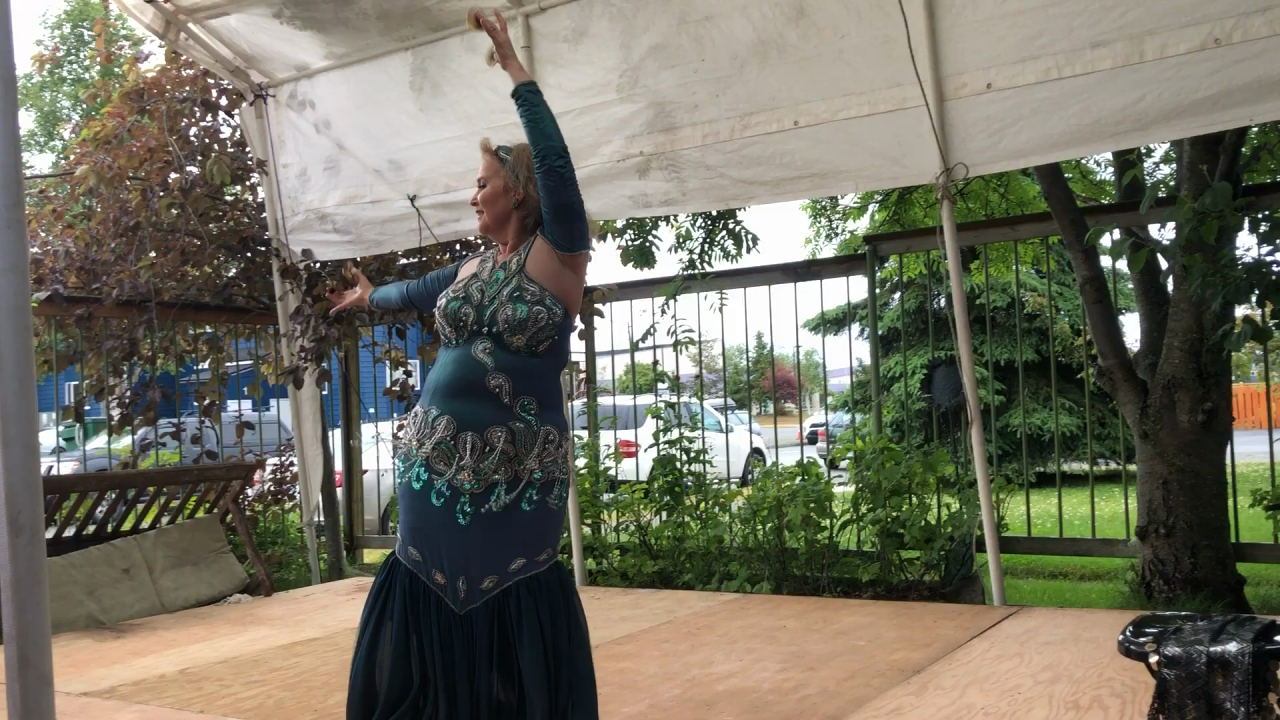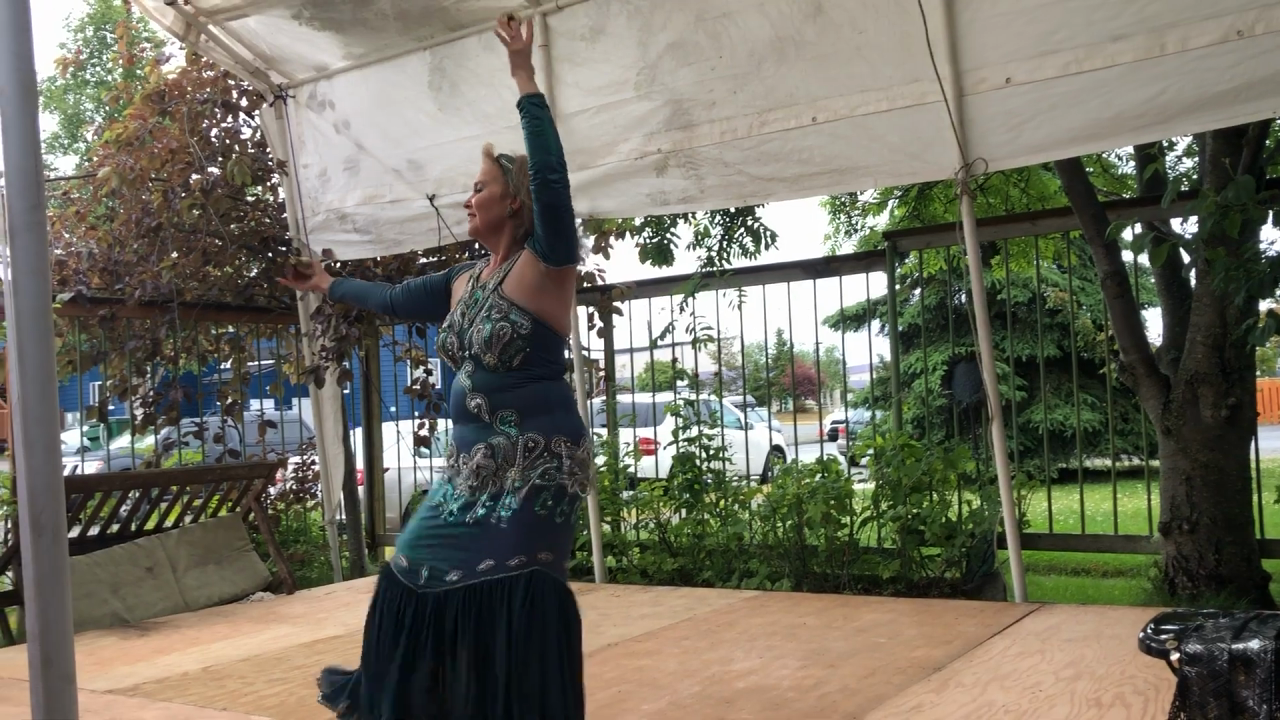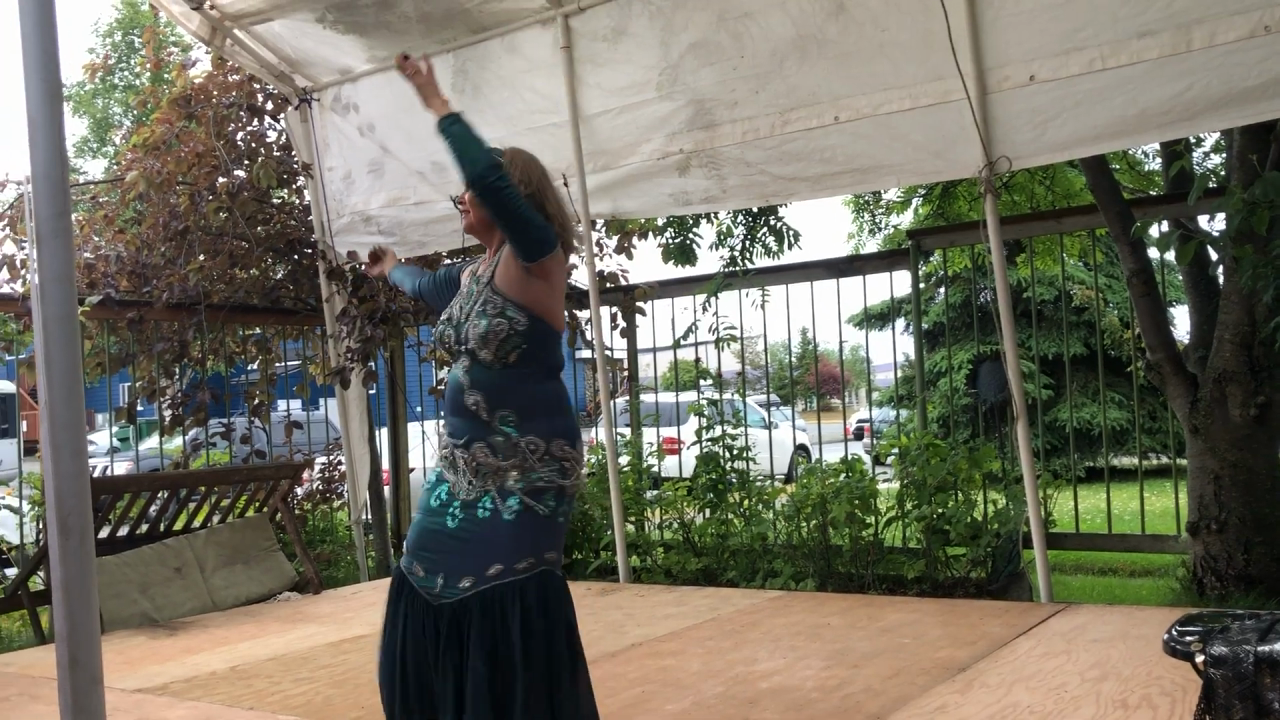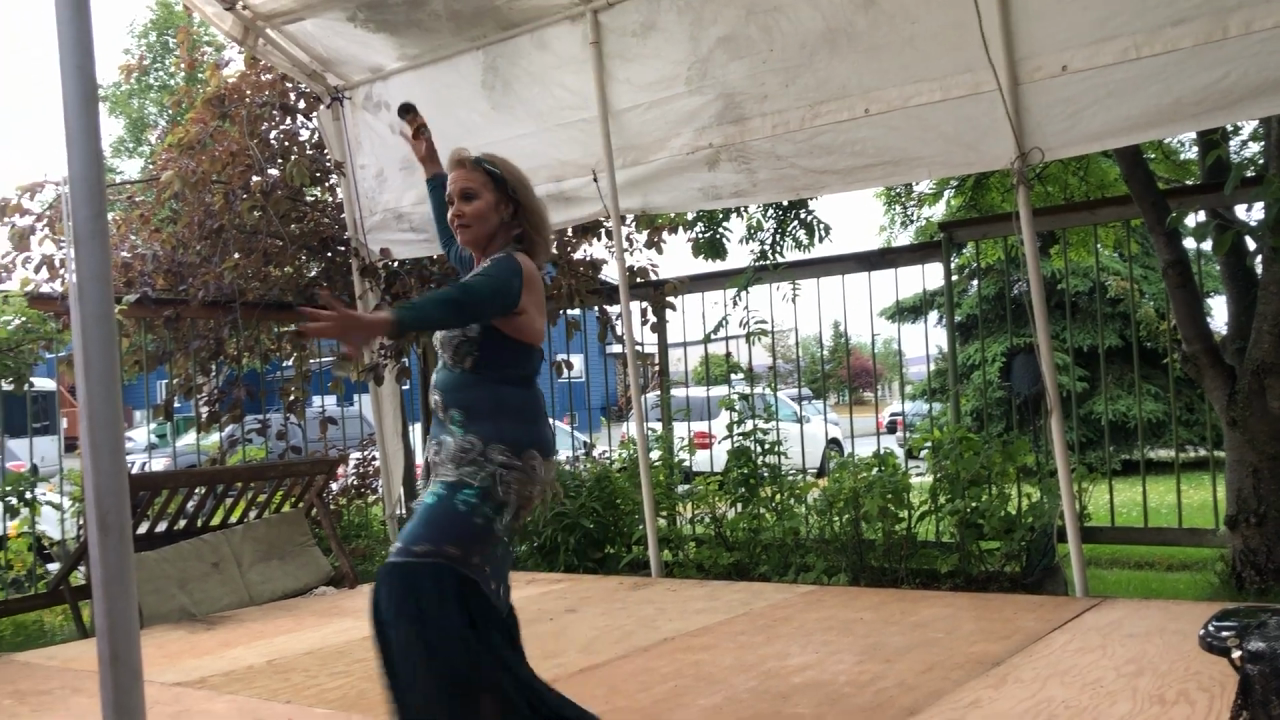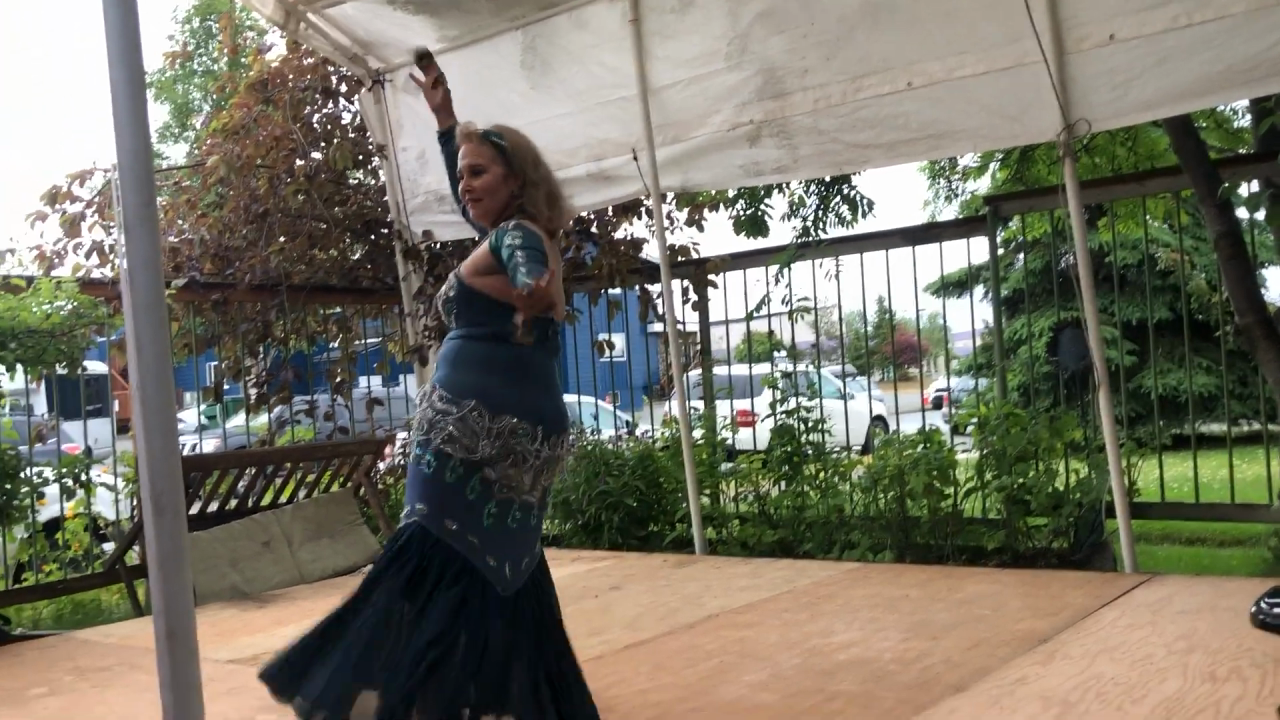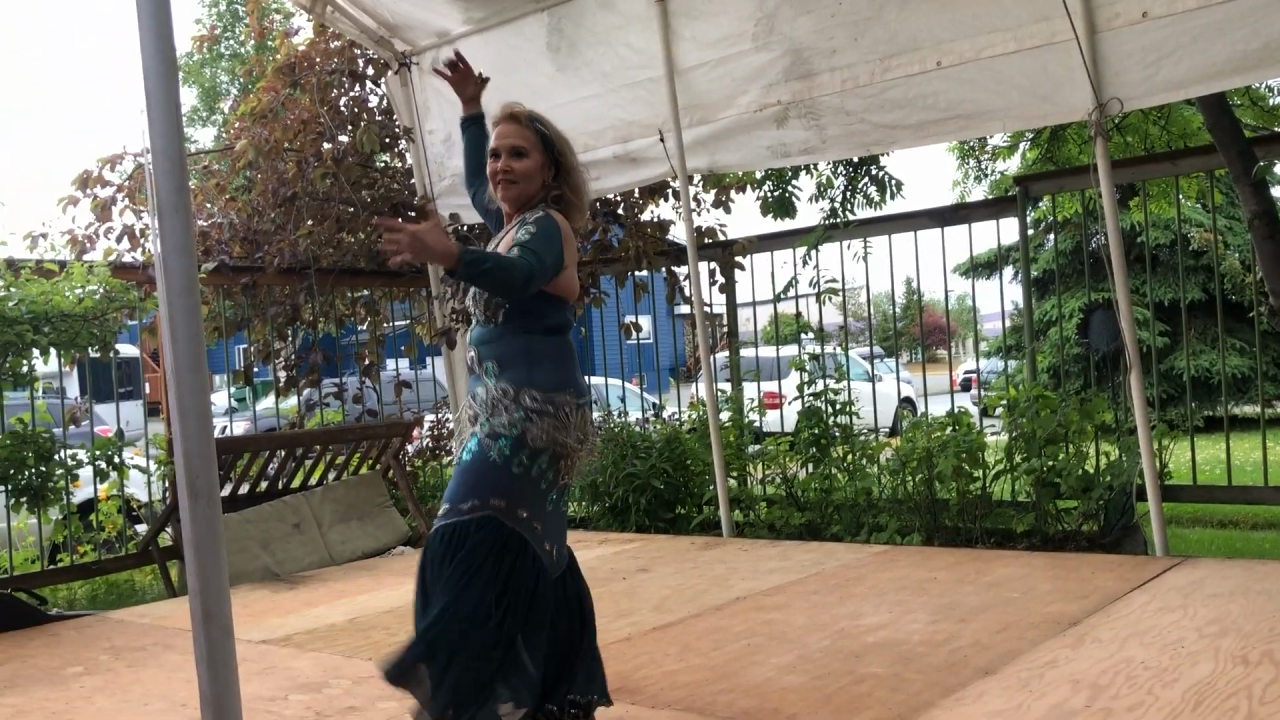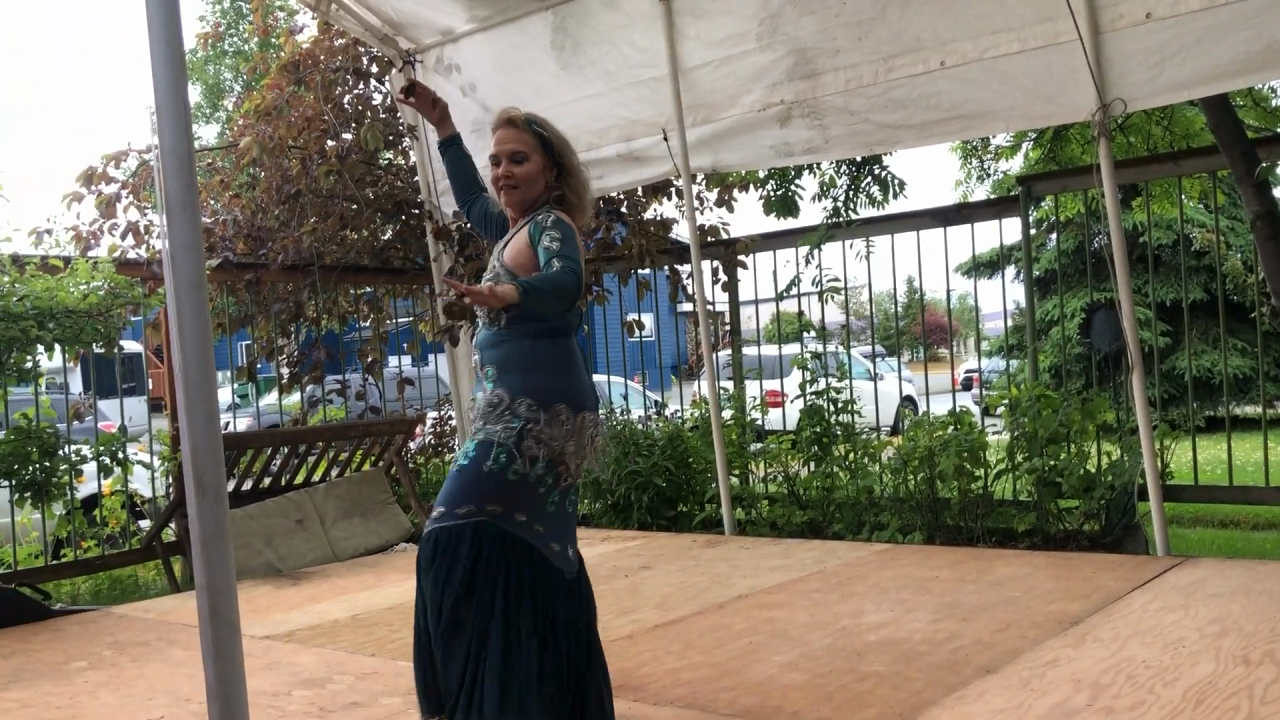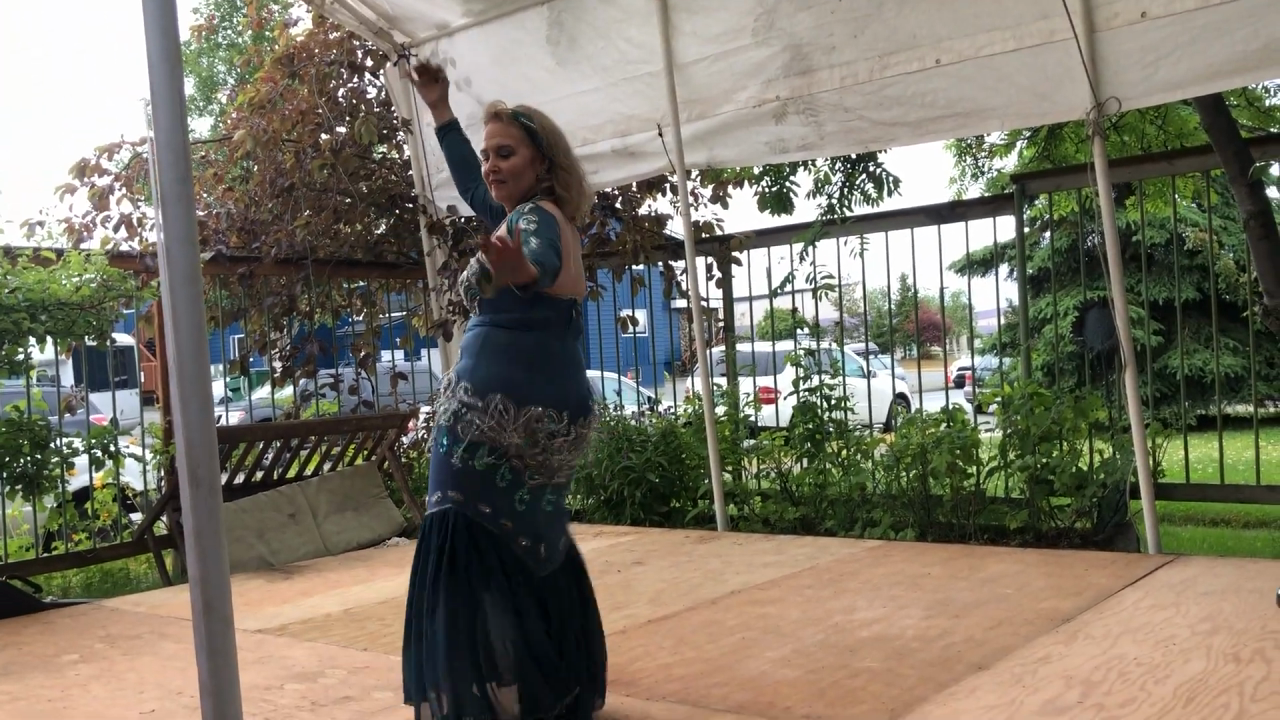
dt=0.4s
person 1, frame 1
left shoulder: (559, 255)
right shoulder: (470, 270)
left elbow: (555, 162)
right elbow: (413, 294)
left wrist: (515, 73)
right wrist: (368, 293)
left hip: (521, 461)
right hip: (441, 453)
left knee: (525, 600)
right knee: (421, 591)
person 1, frame 2
left shoulder: (546, 266)
right shoulder: (464, 281)
left elbow: (550, 180)
right elbow: (393, 300)
left wrist: (525, 80)
right wrist: (330, 283)
left hip: (533, 467)
right hip: (473, 467)
left knee: (515, 605)
right knee: (415, 585)
person 1, frame 3
left shoulder: (538, 254)
right shoulder: (475, 272)
left elbow: (485, 177)
right elbow: (430, 288)
left wrist: (439, 104)
right wrist: (392, 269)
left hip: (528, 467)
right hip: (463, 463)
left knee: (521, 607)
right knee: (424, 586)
person 1, frame 4
left shoulder: (509, 269)
right shoulder: (493, 264)
left elbow: (452, 303)
right elbow: (454, 241)
left wrist: (378, 324)
right wrist: (431, 165)
left hip: (491, 459)
right hip: (492, 460)
left knee: (417, 586)
right knee: (472, 597)
person 1, frame 5
left shoulder: (519, 237)
right shoulder: (515, 233)
left elbow: (527, 271)
right elbow: (468, 200)
left wrist: (531, 292)
right wrist: (442, 114)
left hip: (473, 420)
right hip: (529, 429)
left knee: (433, 562)
right knee: (509, 569)
person 1, frame 6
left shoulder: (543, 226)
right shoulder: (516, 221)
left elbow: (515, 276)
right elbow: (476, 183)
left wrist: (445, 254)
right wrist: (471, 107)
left hip: (524, 411)
right hip: (524, 412)
left knee: (471, 550)
right knee: (528, 556)
person 1, frame 7
left shoulder: (553, 224)
right shoulder: (519, 226)
left elbow: (564, 283)
right elbow: (471, 198)
left wrist: (507, 294)
right wrist: (441, 125)
left hip: (526, 415)
right hip: (551, 415)
left knee: (469, 550)
right knee: (541, 561)
person 1, frame 8
left shoulder: (535, 218)
right shoulder: (543, 220)
left elbow: (545, 266)
right elbow: (471, 186)
left wrist: (518, 270)
right wrist: (439, 109)
left hip: (495, 407)
right hip: (556, 409)
left knee: (462, 549)
right knee: (533, 549)
